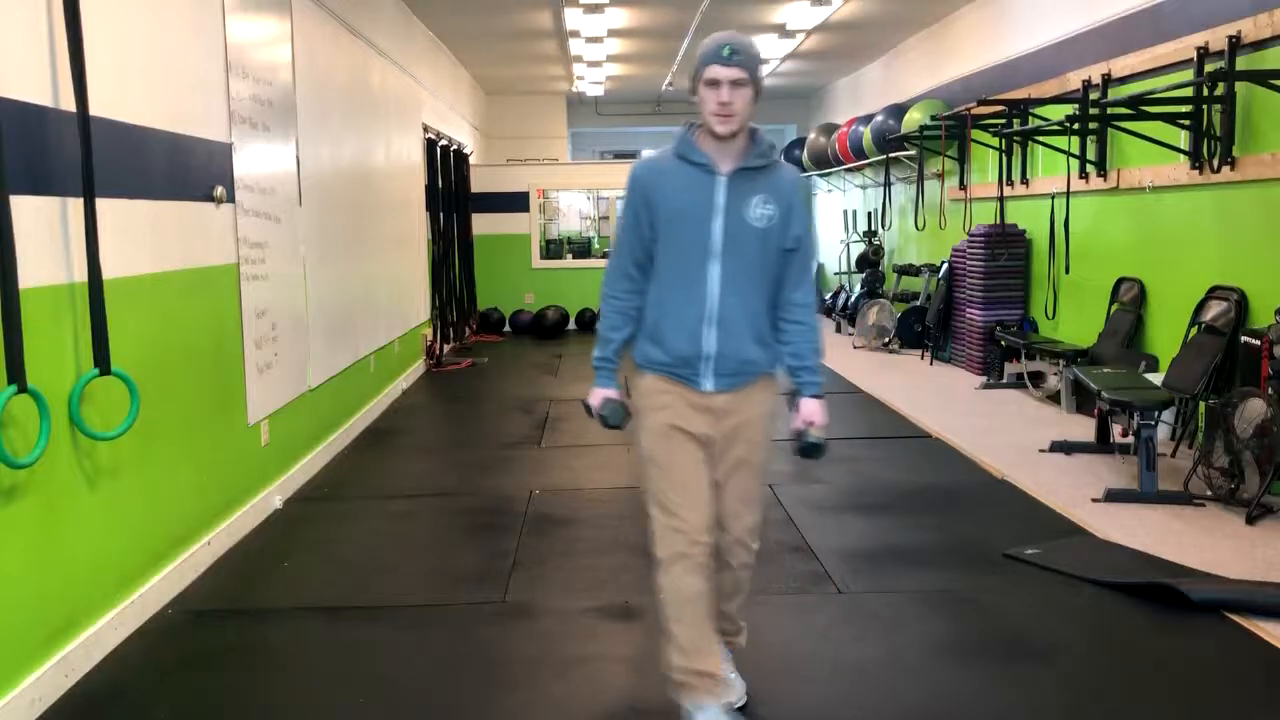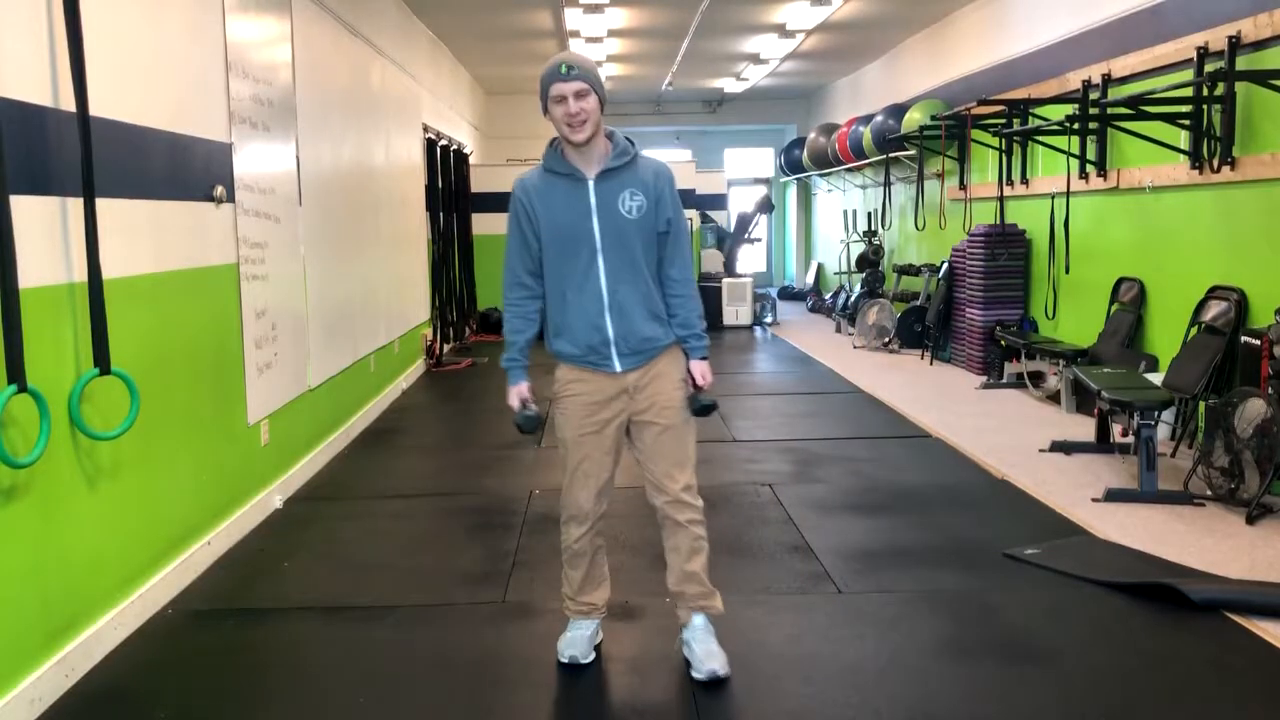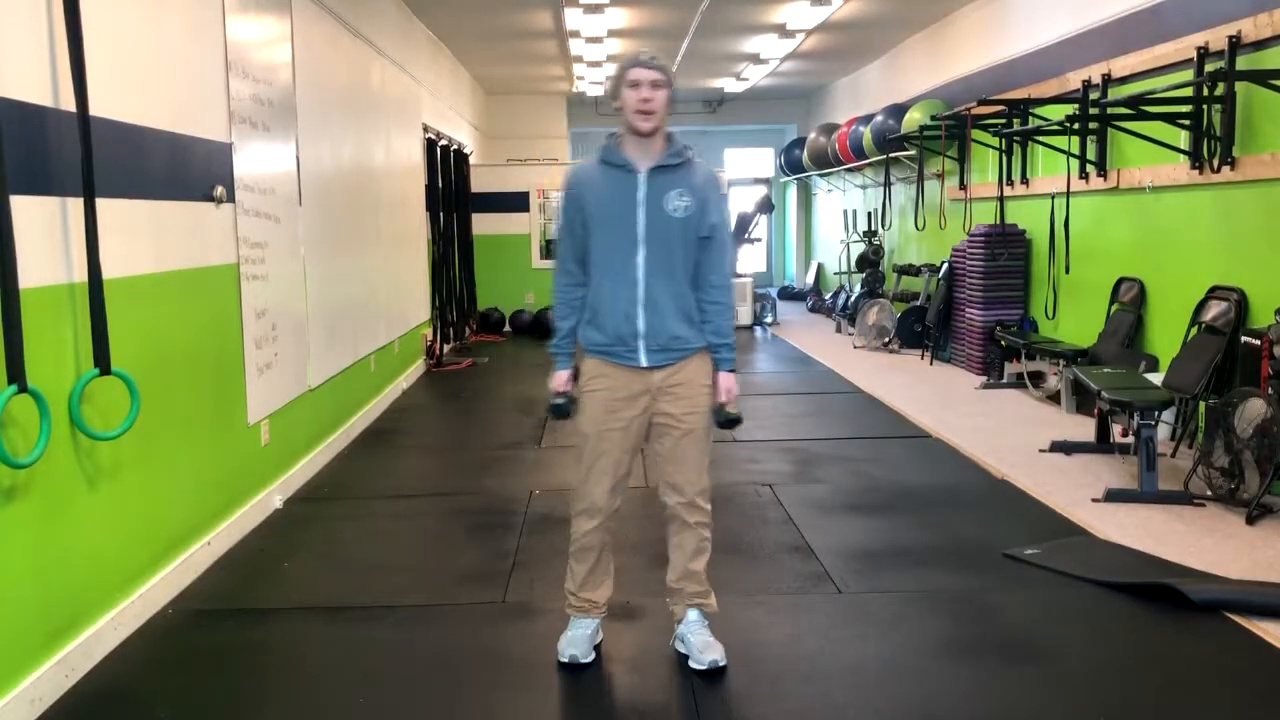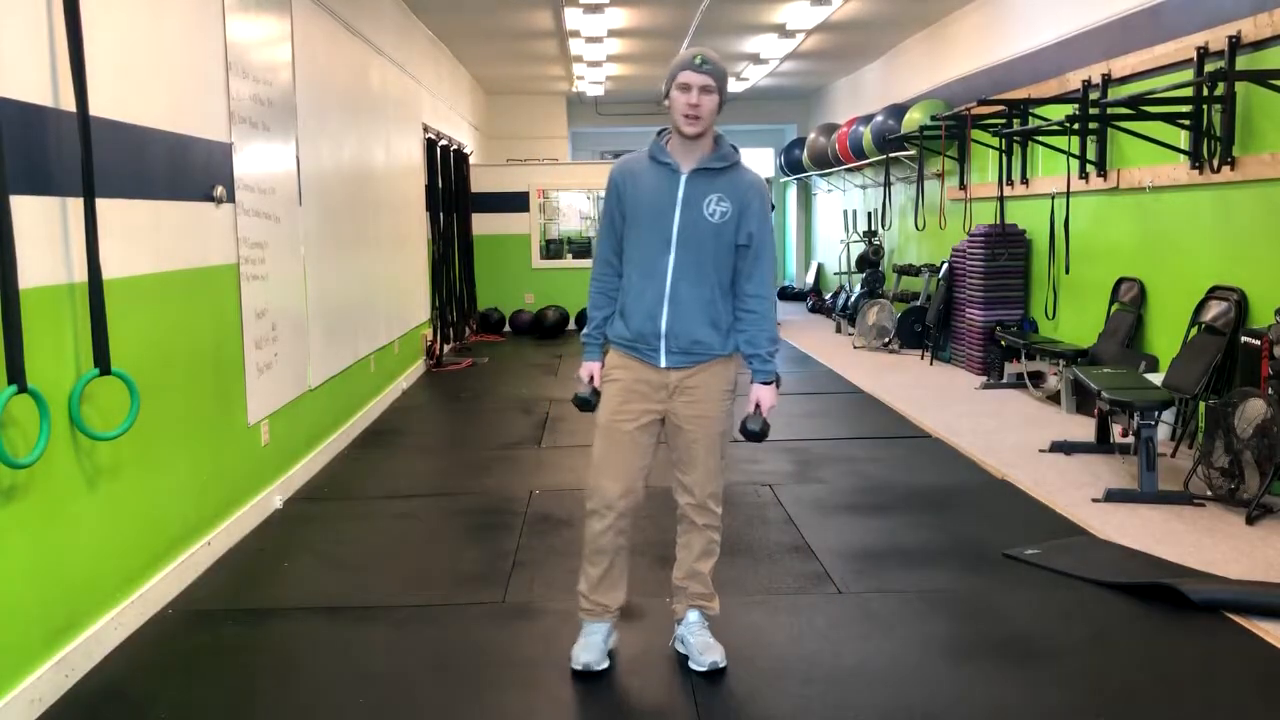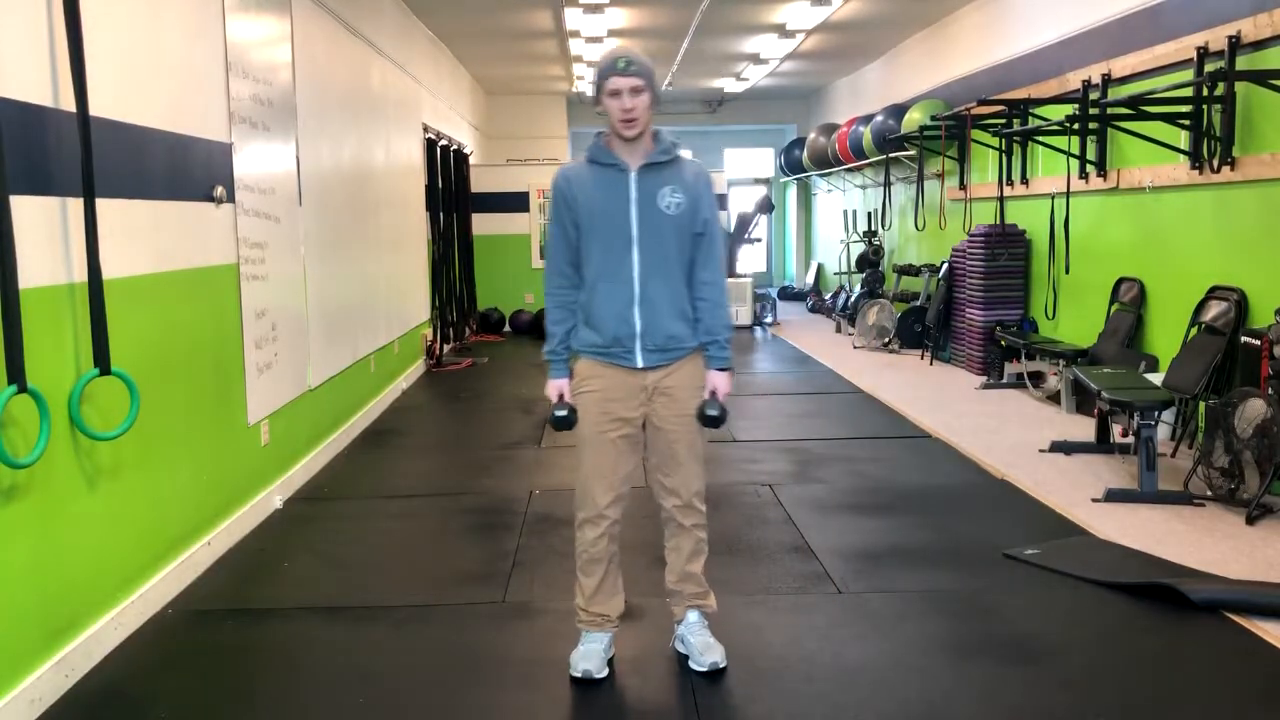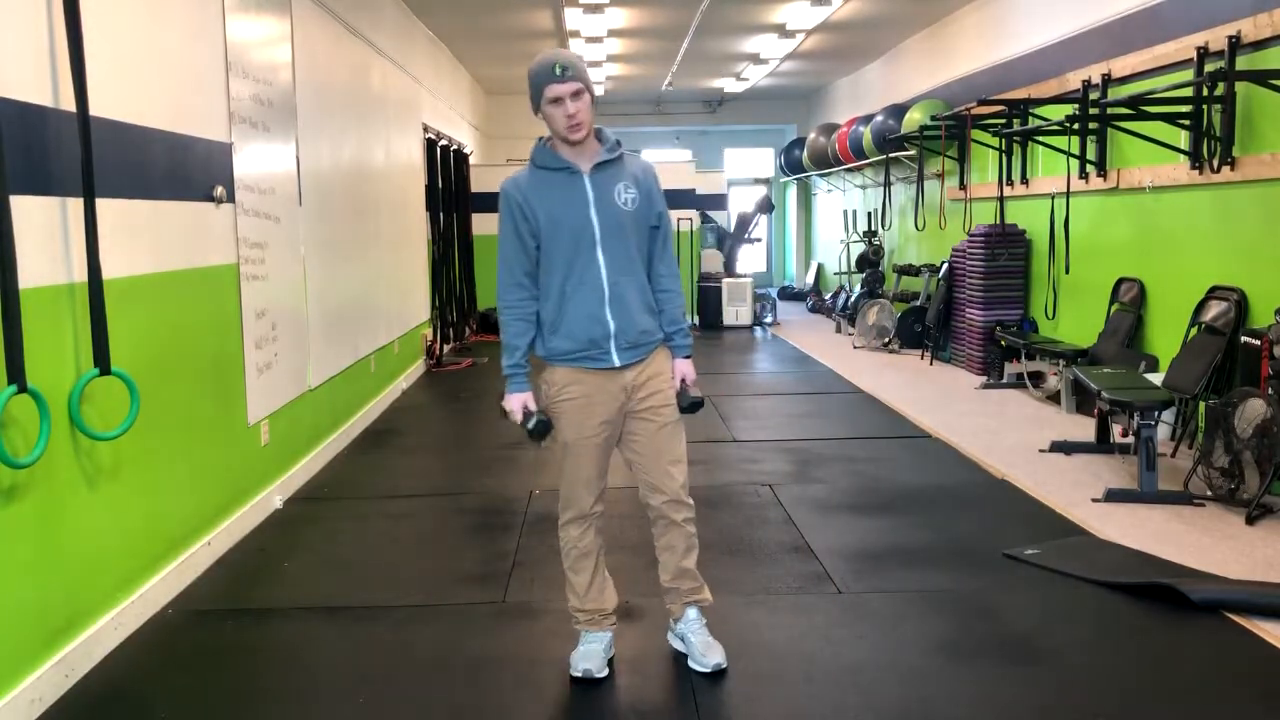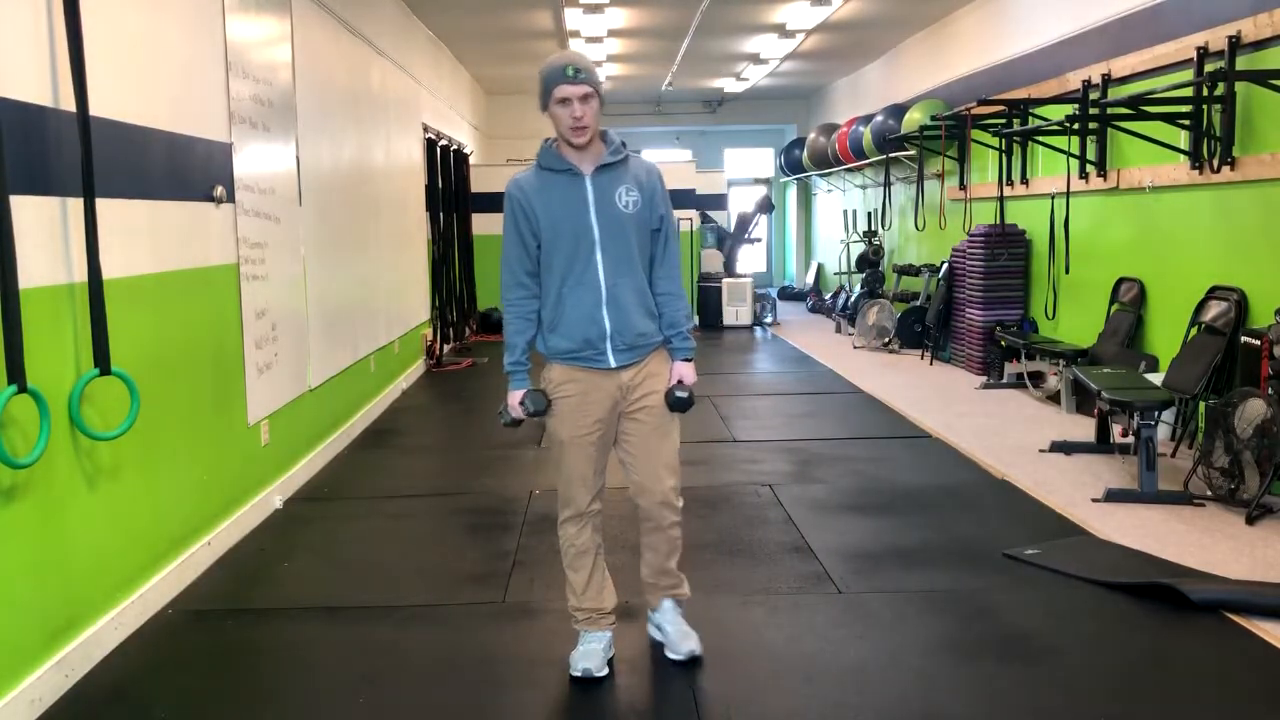
dt=0.7s
person 1, frame 1
left shoulder: (785, 186)
right shoulder: (652, 178)
left elbow: (798, 295)
right elbow: (626, 283)
left wrist: (810, 386)
right wrist: (603, 372)
left hip: (748, 391)
right hip: (667, 389)
left knee: (738, 538)
right knee: (682, 542)
left ankle: (719, 646)
person 1, frame 2
left shoulder: (653, 178)
right shoulder: (532, 192)
left elbow: (678, 273)
right elbow: (522, 288)
left wrist: (697, 349)
right wrist: (516, 371)
left hip: (658, 365)
right hip: (580, 375)
left knee: (678, 498)
right knee: (582, 506)
left ankle: (697, 621)
right ankle: (584, 616)
person 1, frame 3
left shoulder: (700, 182)
right shoulder: (584, 182)
left elbow: (716, 281)
right elbow: (570, 277)
left wrist: (725, 360)
right wrist: (561, 358)
left hip: (686, 366)
right hip: (607, 367)
left knee: (688, 501)
right knee: (594, 501)
left ankle: (691, 616)
right ankle: (585, 614)
person 1, frame 4
left shoulder: (745, 188)
right shoulder: (628, 175)
left elbow: (757, 287)
right elbow: (607, 270)
left wrist: (764, 372)
right wrist: (593, 348)
left hip: (706, 369)
right hip: (629, 363)
left knee: (700, 503)
right knee: (608, 499)
left ankle: (693, 618)
right ankle: (597, 620)
person 1, frame 5
left shoulder: (692, 179)
right shoulder: (573, 183)
left elbow: (709, 278)
right elbow: (561, 282)
left wrist: (719, 359)
right wrist: (558, 365)
left hip: (679, 366)
right hip: (601, 369)
left knee: (684, 502)
right knee: (598, 508)
left ankle: (691, 617)
right ankle: (597, 627)
person 1, frame 6
left shoulder: (638, 175)
right shoulder: (522, 190)
left elbow: (663, 270)
right elbow: (516, 291)
left wrist: (681, 348)
right wrist: (516, 378)
left hip: (649, 365)
right hip: (573, 375)
left knee: (671, 497)
right knee: (579, 510)
left ankle: (687, 617)
right ankle: (594, 628)
person 1, frame 7
left shoulder: (644, 177)
right shoulder: (526, 191)
left elbow: (667, 273)
right elbow: (520, 290)
left wrist: (682, 350)
right wrist: (517, 375)
left hip: (648, 365)
right hip: (571, 374)
left knee: (661, 497)
right knee: (579, 508)
left ankle: (665, 606)
right ankle: (594, 628)
